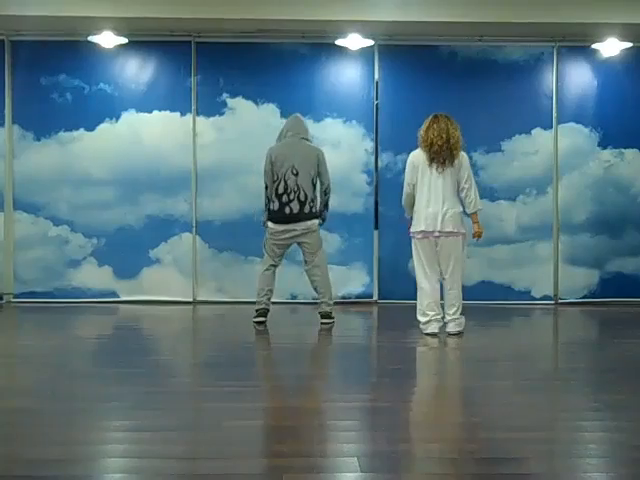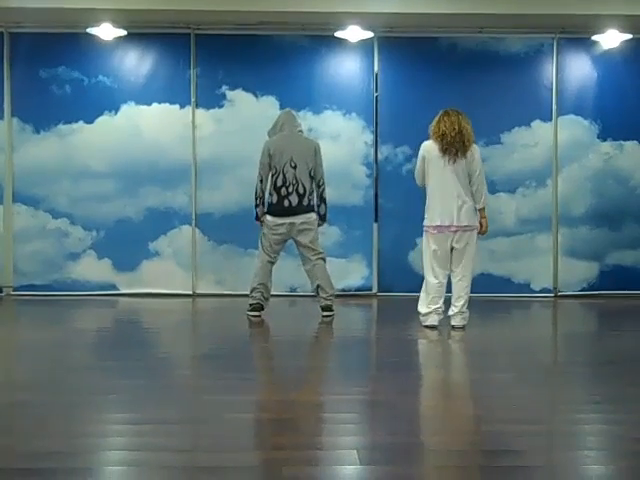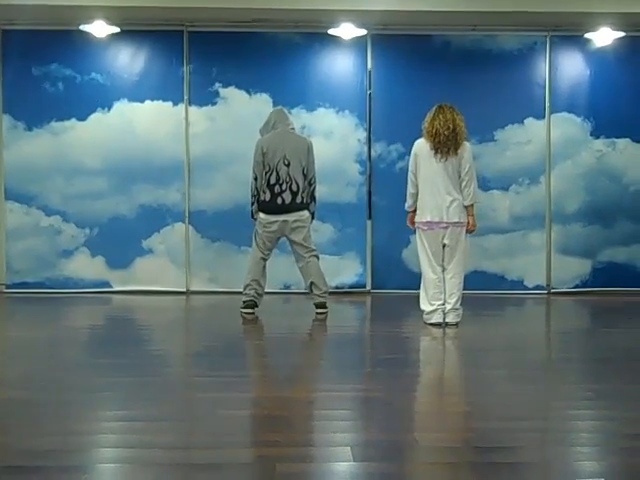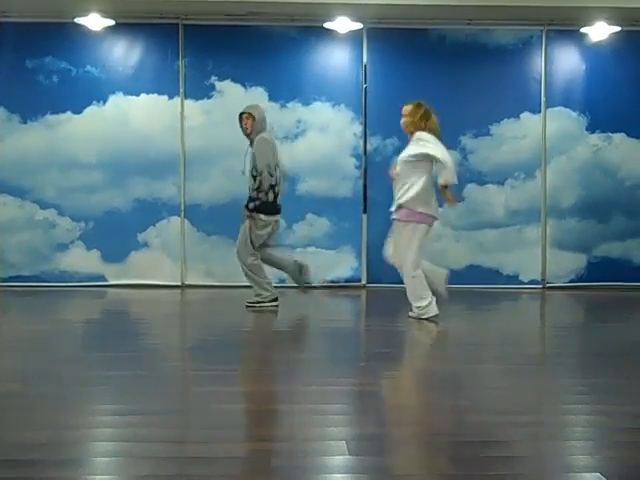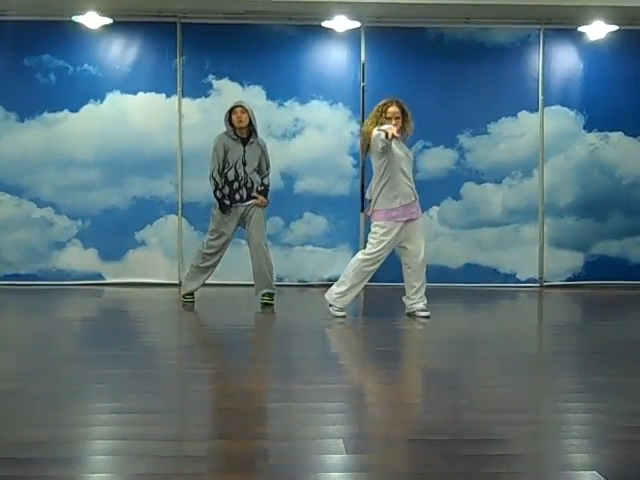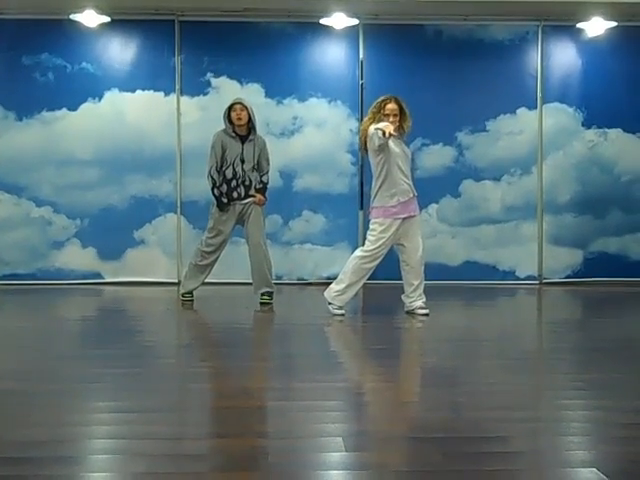
dt=0.7s
person 1, frame 1
left shoulder: (415, 157)
right shoulder: (459, 157)
left elbow: (408, 191)
right elbow: (467, 190)
left wrist: (408, 213)
right wrist: (475, 221)
left hip: (423, 224)
right hip: (450, 223)
left knee: (427, 276)
right knee: (452, 276)
left ankle: (431, 323)
right ankle: (453, 323)
person 1, frame 2
left shoulder: (427, 148)
right shoulder: (471, 150)
left elbow: (420, 181)
right elbow: (478, 185)
right wrist: (482, 215)
left hip: (436, 218)
right hip: (465, 218)
left knee: (435, 270)
right knee: (461, 270)
left ankle: (431, 315)
right ankle: (458, 316)
person 1, frame 3
left shoulder: (419, 146)
right shoulder: (463, 148)
left elbow: (413, 182)
right elbow: (468, 182)
left wrist: (411, 210)
right wrist: (471, 213)
left hip: (427, 215)
right hip: (455, 215)
left knee: (431, 267)
right knee: (453, 267)
left ankle: (434, 313)
right ankle: (452, 314)
person 1, frame 4
left shoulder: (422, 138)
right shoulder: (414, 142)
left elbow: (444, 159)
left wrist: (445, 187)
right wrist: (399, 172)
left hip: (417, 209)
right hip: (404, 208)
left knee: (406, 261)
right knee: (395, 255)
left ankle: (425, 307)
right ankle: (437, 278)
person 1, frame 5
left shoulder: (398, 142)
right shoulder: (379, 139)
right elbow: (380, 135)
left wrist: (372, 203)
right wrist: (386, 130)
left hip: (411, 208)
right hip: (388, 212)
left knee: (416, 259)
right knee: (370, 256)
left ankle: (416, 303)
right ankle: (336, 298)
person 1, frame 6
left shoulder: (398, 139)
right shoulder: (376, 137)
right elbow: (376, 133)
right wrist: (383, 128)
left hip: (409, 205)
right hip: (386, 209)
left knee: (414, 256)
right knee: (368, 254)
left ankle: (414, 301)
right ankle: (335, 296)
person 2, frame 1
left shoulder: (273, 151)
right shoulder: (316, 152)
left elbow: (267, 187)
right elbow: (326, 186)
left wrist: (270, 213)
right wrist: (322, 213)
left hip: (279, 221)
right hip: (307, 221)
left knee: (269, 264)
right knee: (317, 265)
left ankle: (261, 310)
right ankle: (326, 311)
person 2, frame 2
left shoulder: (270, 145)
right shoulder: (312, 145)
left elbow: (262, 181)
right elbow: (319, 181)
left wrist: (259, 210)
right wrist: (322, 211)
left hip: (276, 215)
right hip: (305, 214)
left knee: (266, 259)
right knee: (315, 259)
left ankle: (256, 303)
right ankle: (326, 304)
person 2, frame 3
left shoulder: (263, 142)
right shoulder: (305, 143)
left elbow: (257, 179)
right elbow: (311, 180)
left wrist: (254, 208)
right wrist: (311, 209)
left hip: (269, 212)
right hip: (298, 212)
left knee: (259, 255)
right knee: (307, 256)
left ankle: (250, 300)
right ankle: (321, 300)
person 2, frame 4
left shoulder: (260, 142)
right shoulder: (262, 142)
left elbow: (266, 176)
left wrist: (251, 205)
left hip: (262, 211)
right hip: (265, 209)
left knee: (245, 252)
right knee: (255, 251)
left ankle: (266, 295)
right ankle: (296, 269)
person 2, frame 5
left shoulder: (259, 144)
right shoulder: (222, 140)
left elbow: (265, 172)
right elbow: (215, 172)
left wrist: (264, 194)
right wrist: (222, 200)
left hip: (253, 203)
right hip: (228, 203)
left knee: (259, 246)
right knee: (212, 246)
left ankle: (267, 290)
right ankle: (189, 287)
person 2, frame 6
left shoulder: (258, 141)
right shoulder: (221, 138)
left elbow: (264, 170)
right elbow: (213, 169)
left wrist: (262, 192)
right wrist: (219, 198)
left hip: (251, 201)
right hip: (226, 201)
left knee: (258, 244)
right knee: (211, 244)
left ankle: (265, 289)
right ankle: (188, 286)
